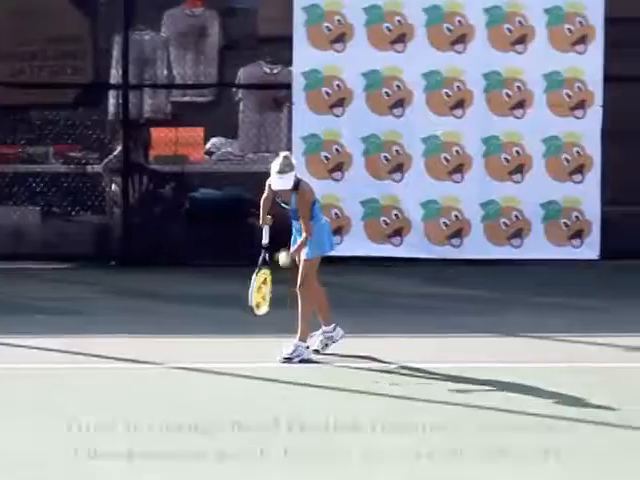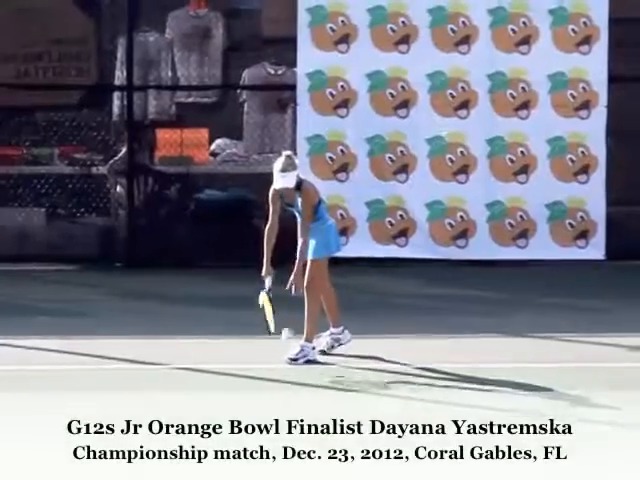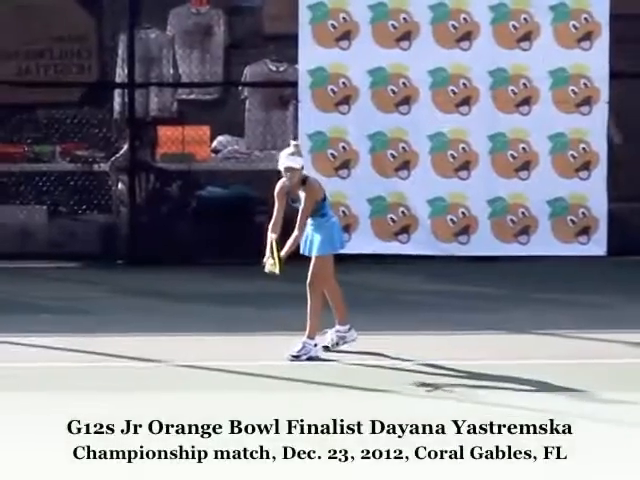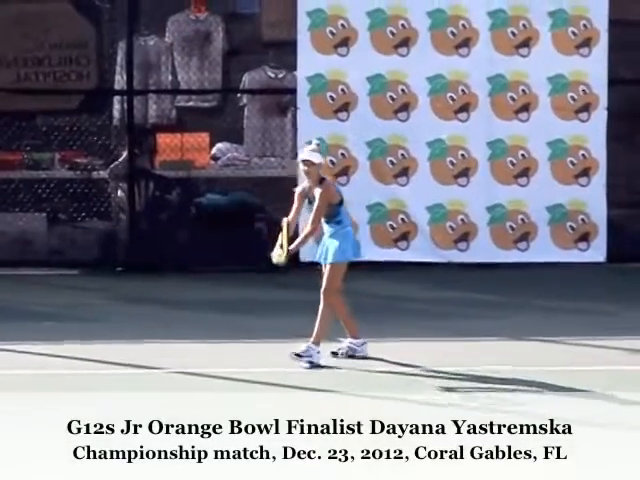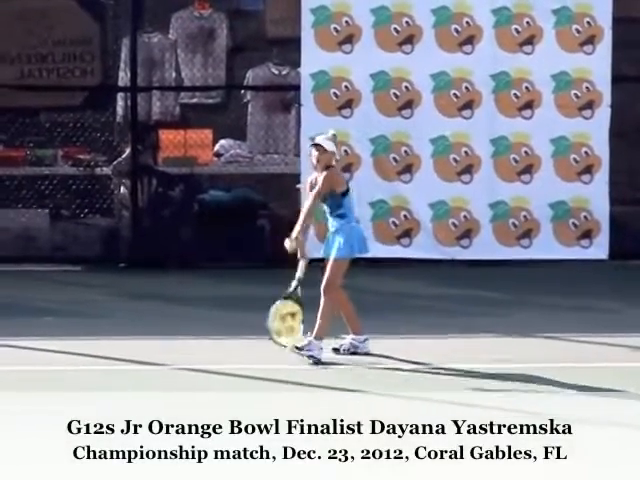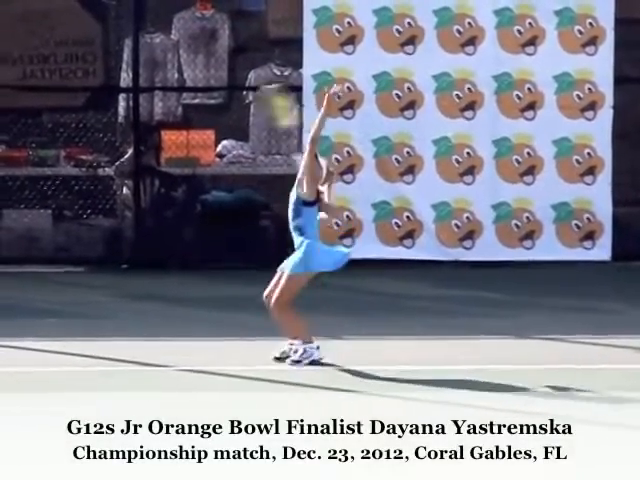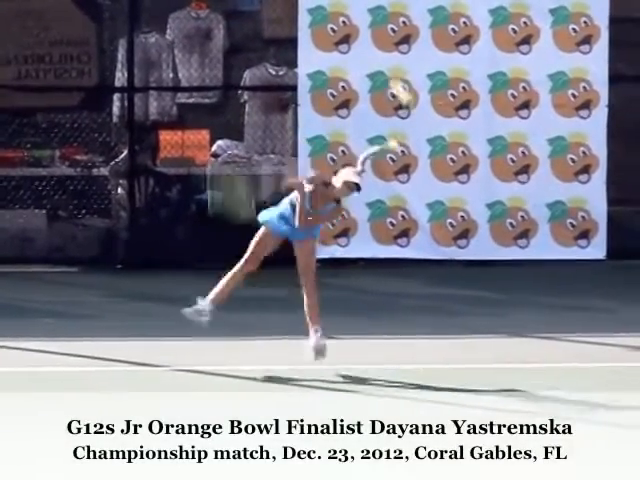
dt=0.5s
person 1, frame 1
left shoulder: (303, 192)
right shoulder: (271, 184)
left elbow: (308, 233)
left wrist: (293, 253)
right wrist: (263, 217)
left hip: (315, 233)
right hip: (298, 230)
left knee: (303, 285)
right knee: (311, 282)
left ankle: (301, 345)
right ankle: (329, 329)
person 1, frame 2
left shoulder: (306, 192)
right shoulder: (276, 191)
left elbow: (303, 235)
right elbow: (272, 226)
left wrist: (297, 272)
right wrist: (267, 263)
left hip: (322, 233)
right hip: (312, 233)
left knee: (310, 286)
right knee: (322, 284)
left ankle: (308, 346)
right ankle: (337, 331)
person 1, frame 3
left shoulder: (310, 188)
right shoulder: (282, 187)
left elbow: (299, 228)
right elbow: (276, 221)
left wrist: (282, 257)
right wrist: (269, 250)
left hip: (326, 230)
right hip: (314, 230)
left knee: (314, 284)
right knee: (327, 281)
left ankle: (310, 343)
right ankle: (344, 329)
person 1, frame 4
left shoulder: (325, 189)
right shoulder: (303, 190)
left elbow: (312, 226)
right elbow: (292, 219)
left wrist: (292, 249)
left hip: (341, 240)
right hip: (329, 240)
left knee: (327, 293)
right knee: (333, 293)
left ankle: (313, 348)
right ankle: (356, 341)
person 1, frame 5
left shoulder: (330, 175)
right shoulder: (312, 180)
left elbow: (310, 208)
right elbow: (306, 213)
left wrist: (295, 235)
right wrist: (300, 245)
left hip: (346, 234)
right hip: (335, 234)
left knee: (328, 288)
right knee: (335, 289)
left ankle: (315, 343)
right ankle: (358, 338)
person 1, frame 6
left shoulder: (308, 187)
right shoulder: (317, 194)
left elbow: (312, 146)
left wrist: (324, 111)
left hip: (306, 252)
right hip: (303, 251)
left knee: (278, 305)
right knee: (270, 299)
left ankle: (309, 347)
right ankle: (297, 342)
person 1, frame 7
left shoulder: (336, 208)
right shoulder: (317, 184)
left elbow: (302, 223)
left hip: (304, 229)
right hip: (281, 219)
left knee: (308, 280)
right knee: (248, 263)
left ankle: (316, 334)
right ankle: (208, 305)
